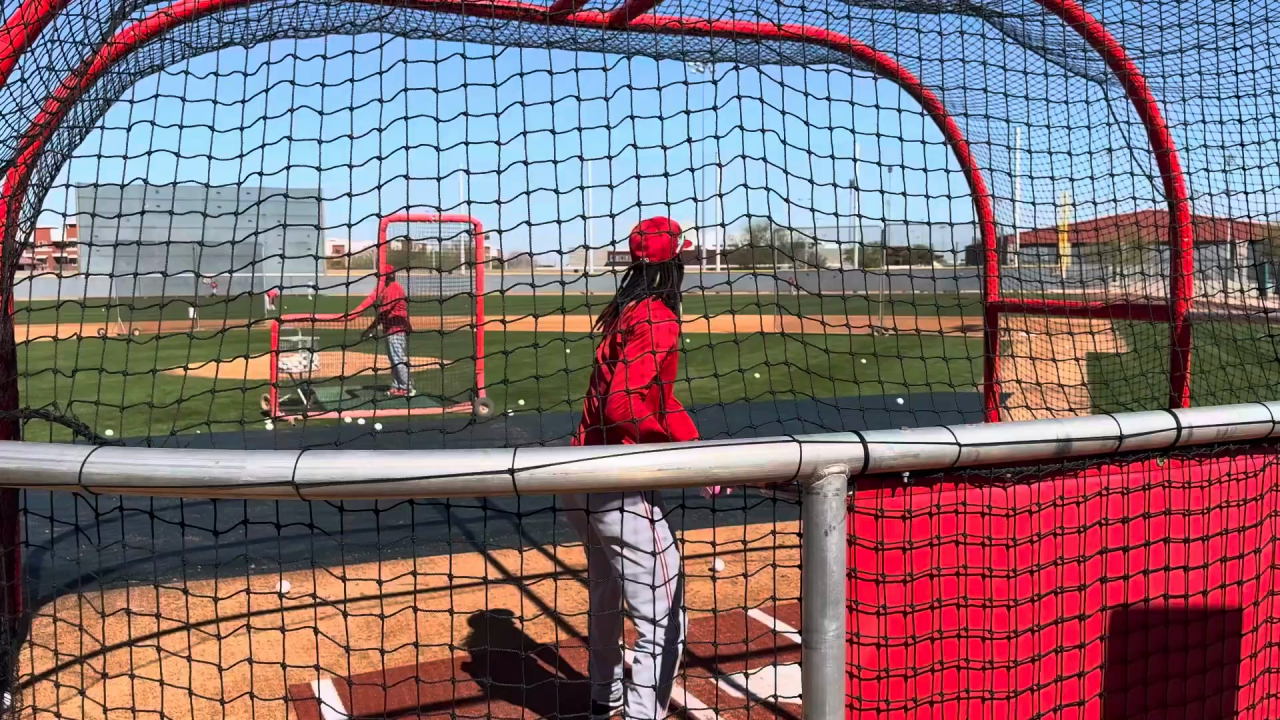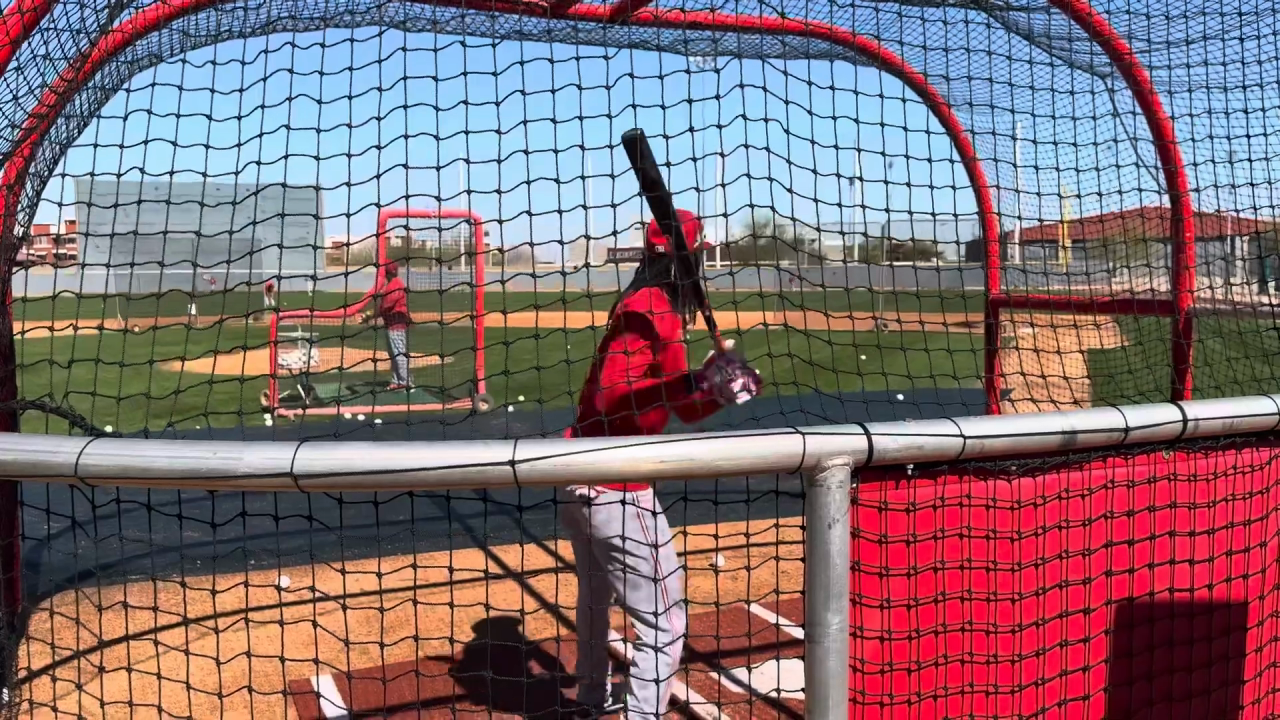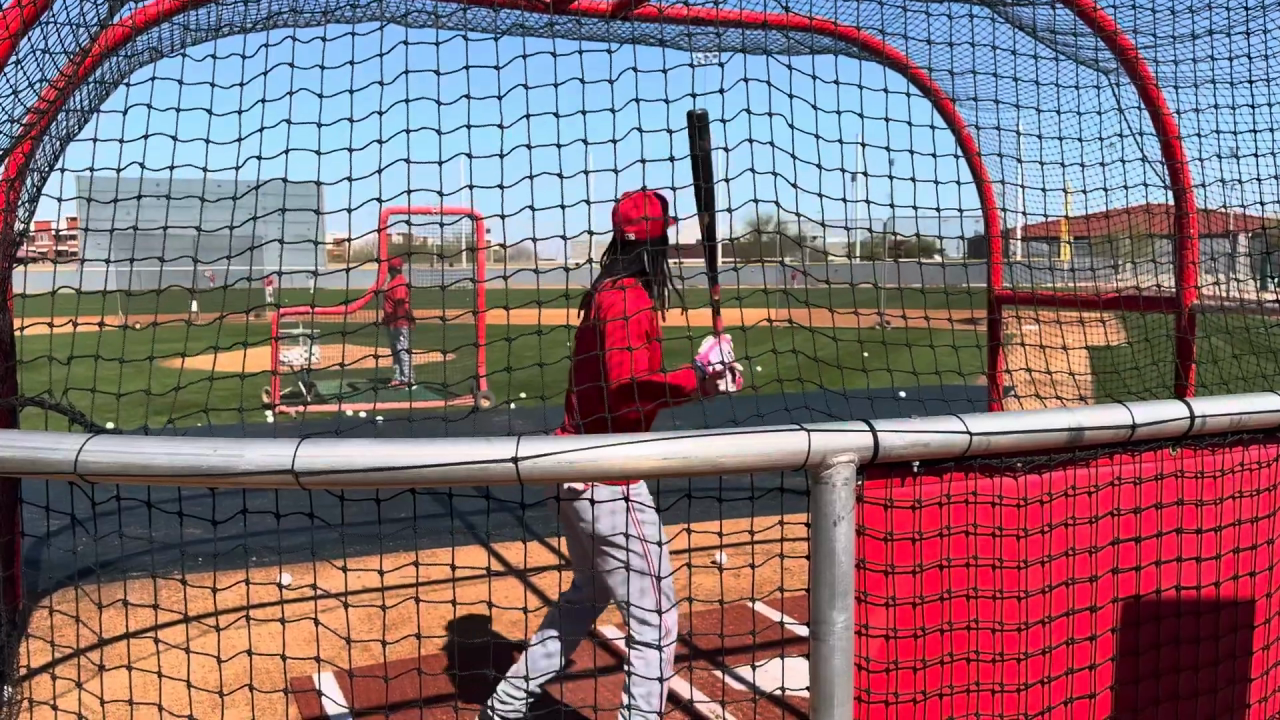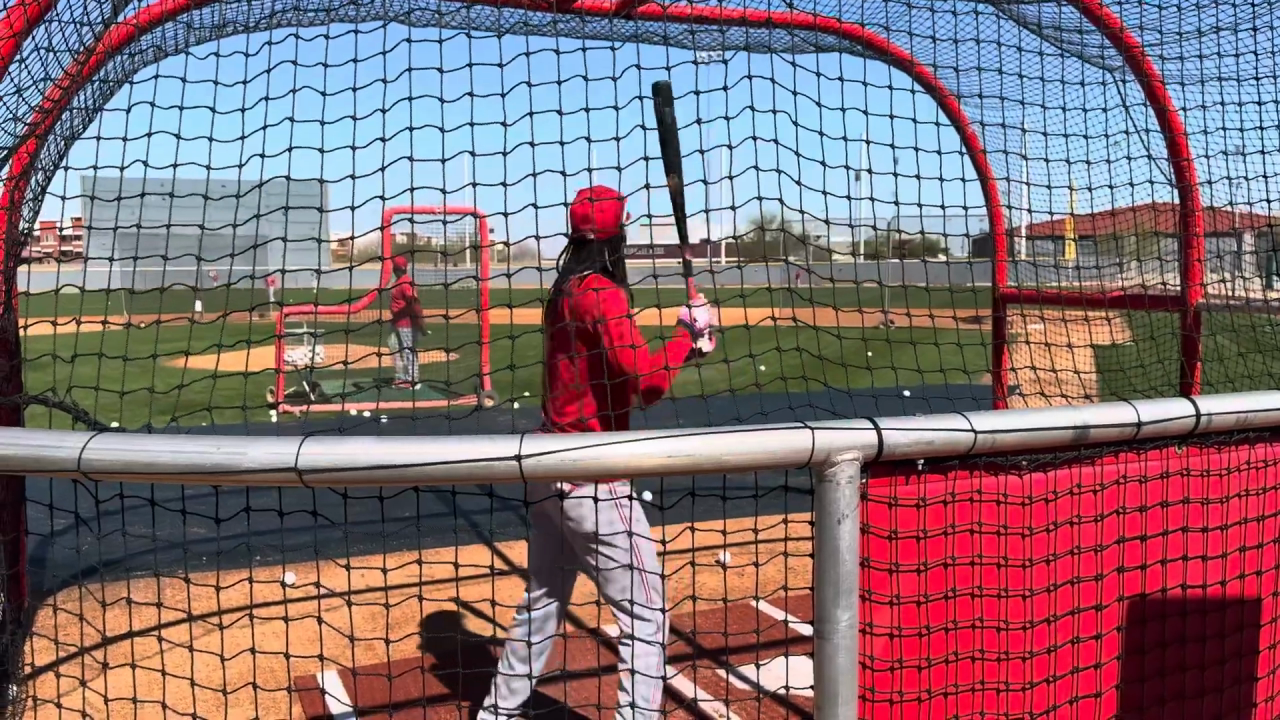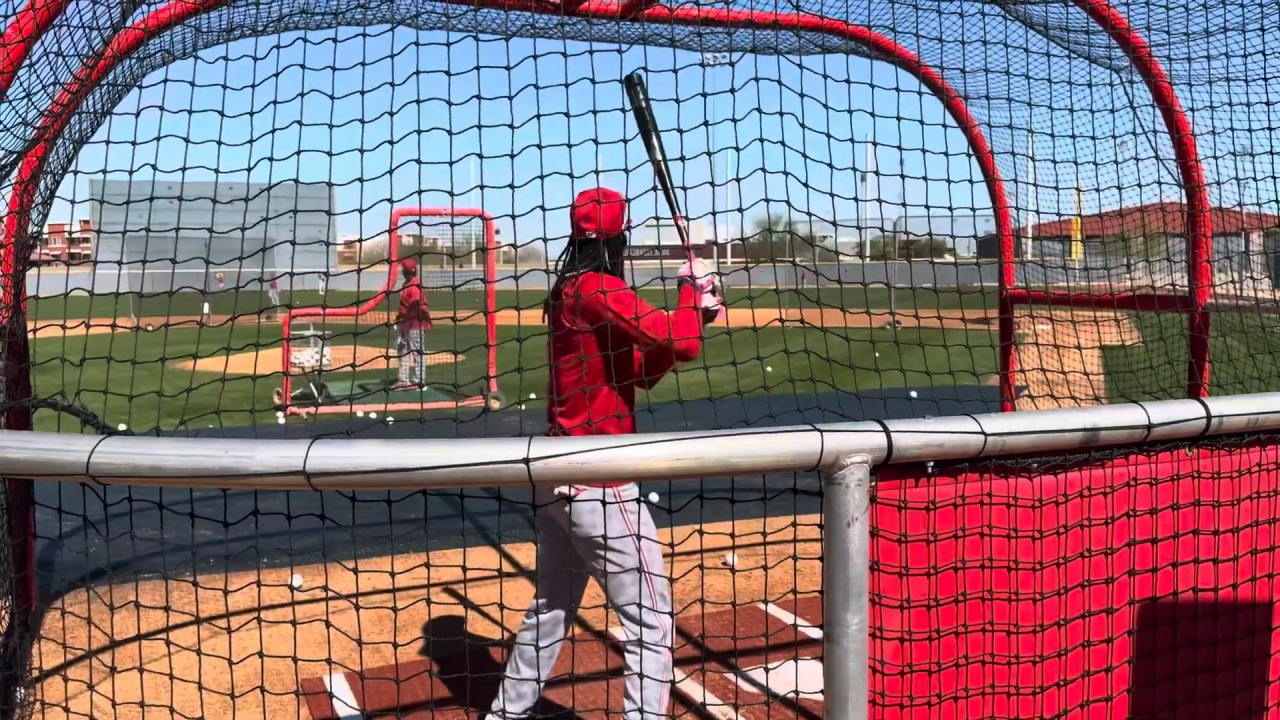
dt=0.3s
person 1, frame 1
left shoulder: (620, 314)
right shoulder: (655, 318)
right elbow: (623, 408)
left wrist: (695, 443)
right hip: (621, 490)
left knee: (608, 595)
right knee: (663, 625)
person 1, frame 2
left shoulder: (664, 312)
right shoulder: (648, 309)
left elbow: (685, 407)
right elbow: (611, 398)
left wrist: (720, 389)
right wrist: (693, 382)
left hip: (583, 480)
right hip: (615, 487)
left knee: (596, 596)
right knee: (663, 624)
person 1, frame 3
left shoulder: (607, 292)
right shoulder: (628, 298)
right elbow: (629, 395)
left wrist: (697, 381)
right wrist: (696, 374)
left hip: (573, 475)
right hip: (606, 481)
left knee: (585, 595)
right knee: (655, 619)
person 1, frame 4
left shoulder: (566, 293)
right shoulder: (601, 295)
right elbow: (647, 384)
left wrist: (683, 345)
right wrist: (687, 333)
right hip: (591, 480)
left knee: (543, 602)
right knee: (646, 616)
person 1, frame 5
left shoulder: (567, 293)
right shoulder: (599, 290)
left elbow: (643, 371)
right elbow: (683, 343)
left wrist: (694, 311)
right wrist: (691, 287)
left hip: (557, 477)
right hip: (595, 483)
left knee: (551, 607)
right knee: (651, 622)
